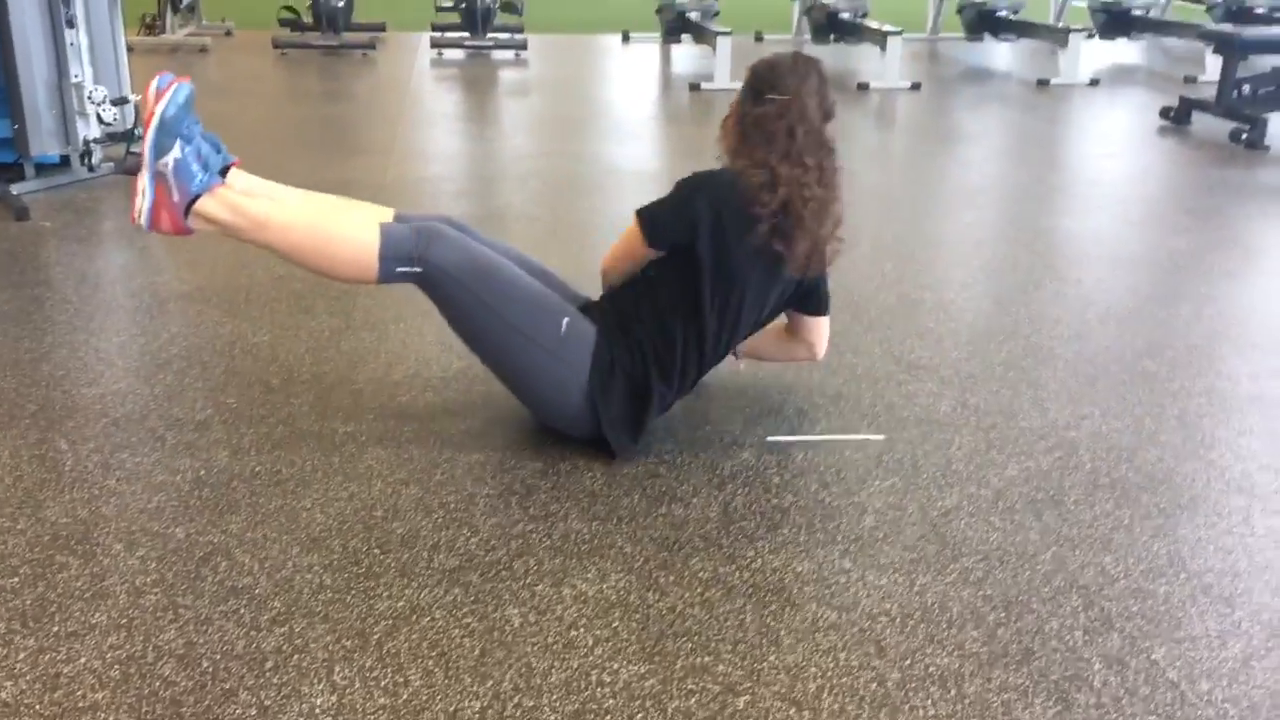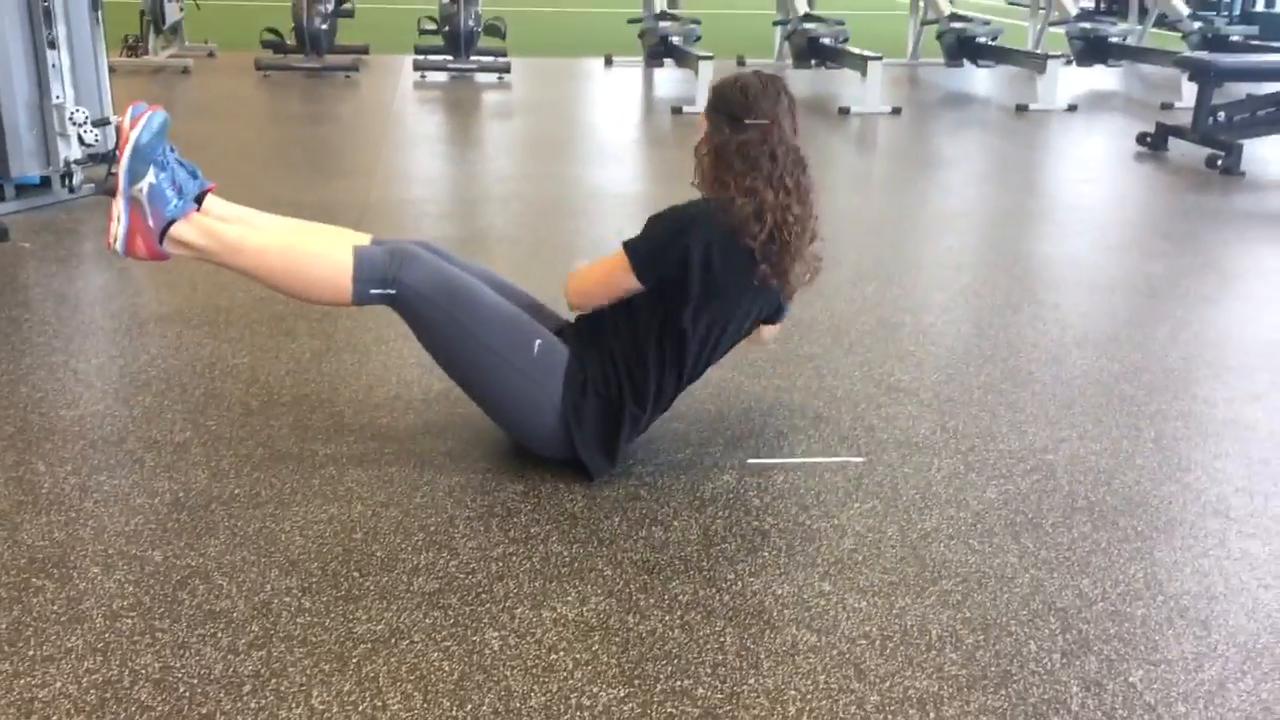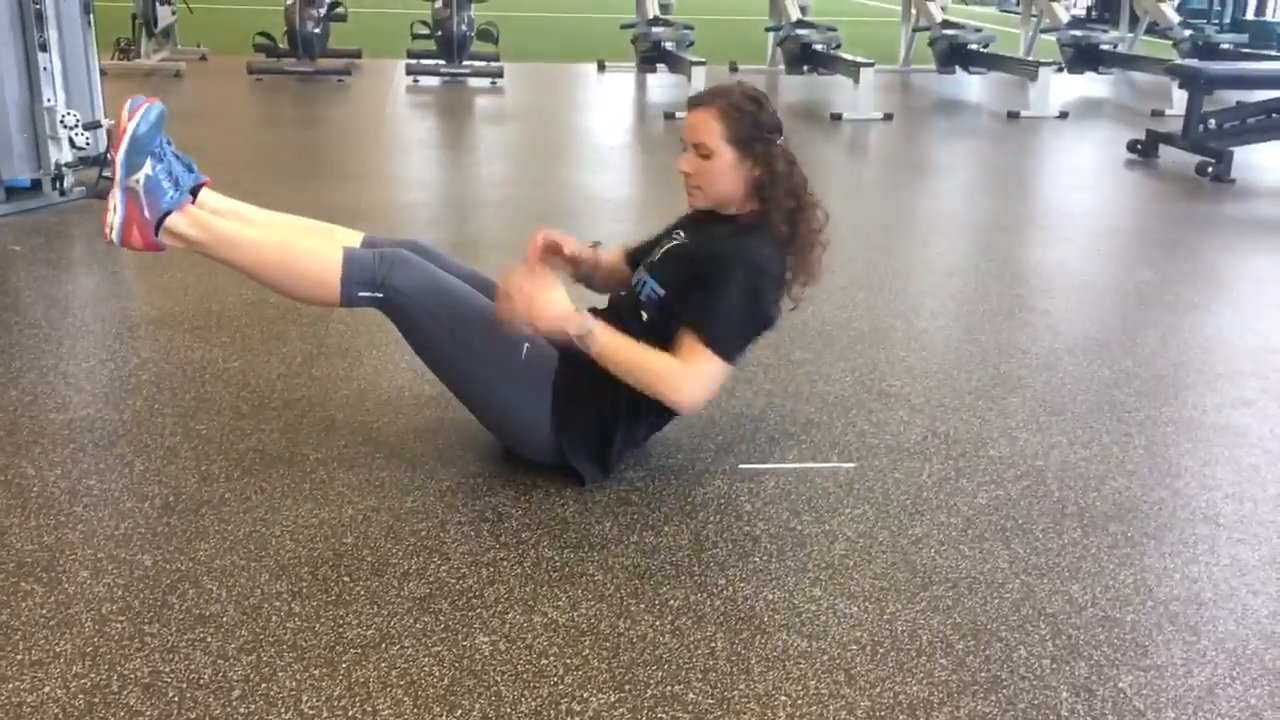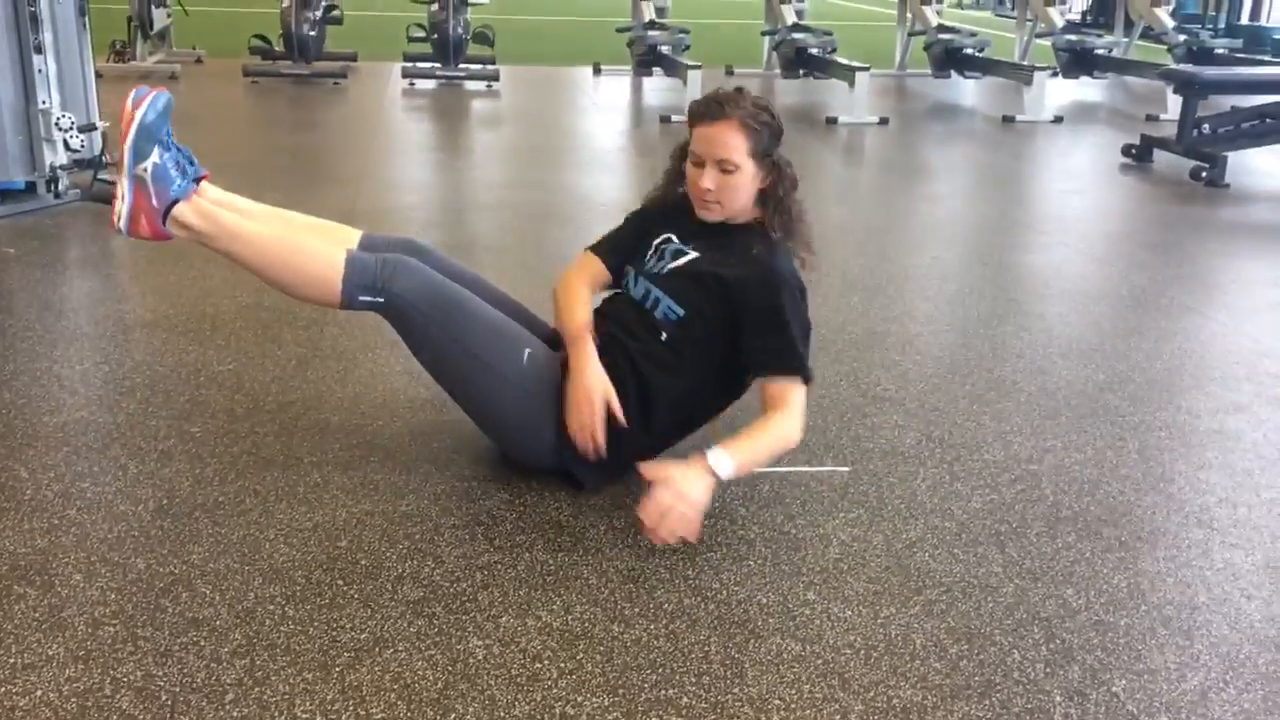
dt=0.2s
person 1, frame 1
left shoulder: (716, 195)
right shoulder: (801, 221)
left elbow: (617, 269)
right elbow: (812, 341)
left hip: (601, 383)
right hip: (601, 343)
left knee: (426, 249)
right knee: (441, 229)
left ankle: (194, 201)
right ankle: (220, 183)
person 1, frame 2
left shoulder: (702, 225)
right shoulder: (765, 235)
left elbow: (588, 292)
right elbow: (763, 326)
left wrist: (616, 267)
left hip: (576, 406)
right hip: (580, 365)
left knee: (400, 272)
right knee: (414, 253)
left ankle: (171, 227)
right ankle: (196, 207)
person 1, frame 3
left shoulder: (749, 264)
right shoulder: (715, 224)
left elbow: (686, 388)
right elbow: (625, 273)
left wrist: (571, 327)
right wrist: (571, 255)
left hip: (568, 404)
right hip: (577, 376)
left knee: (390, 274)
right knee: (404, 252)
left ankle: (167, 219)
right ankle: (191, 200)
person 1, frame 4
left shoulder: (769, 280)
right shoulder: (669, 216)
left elbow: (788, 416)
right elbow: (578, 279)
left wrist: (703, 468)
right wrist: (586, 361)
left hip: (565, 424)
right hip: (570, 375)
left knee: (392, 279)
right knee: (402, 251)
left ankle: (173, 207)
right ankle: (190, 194)
